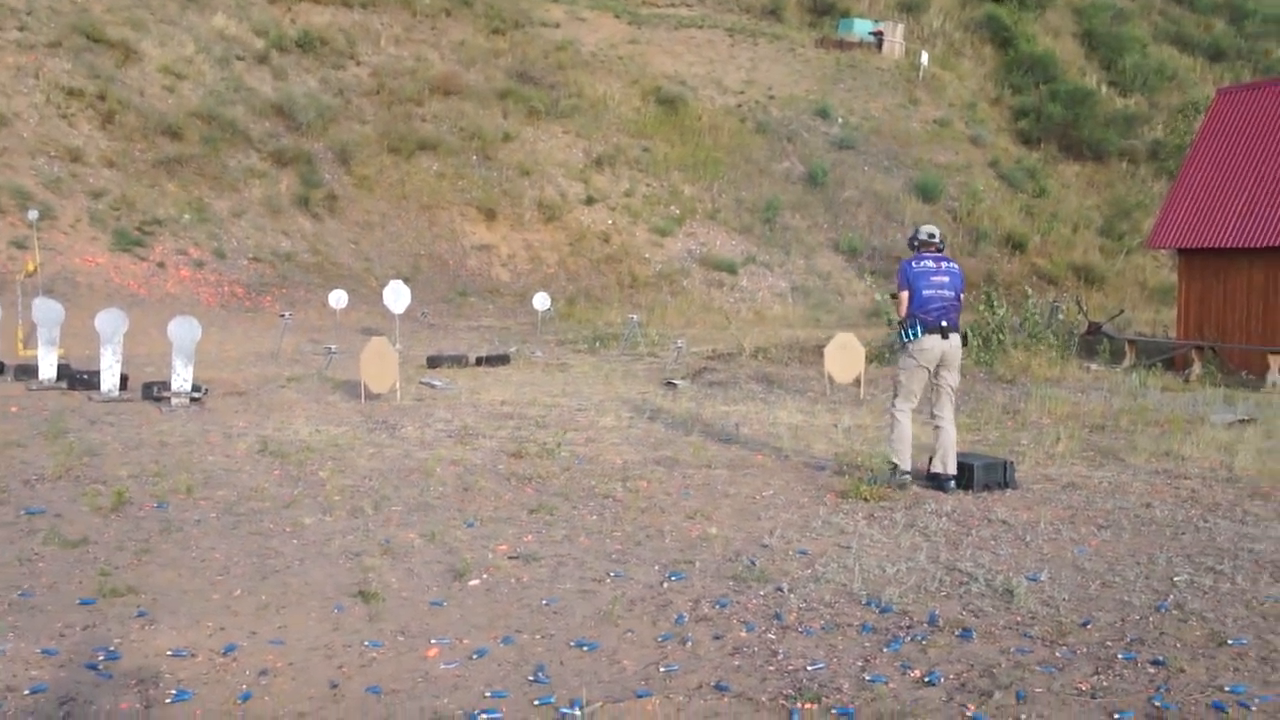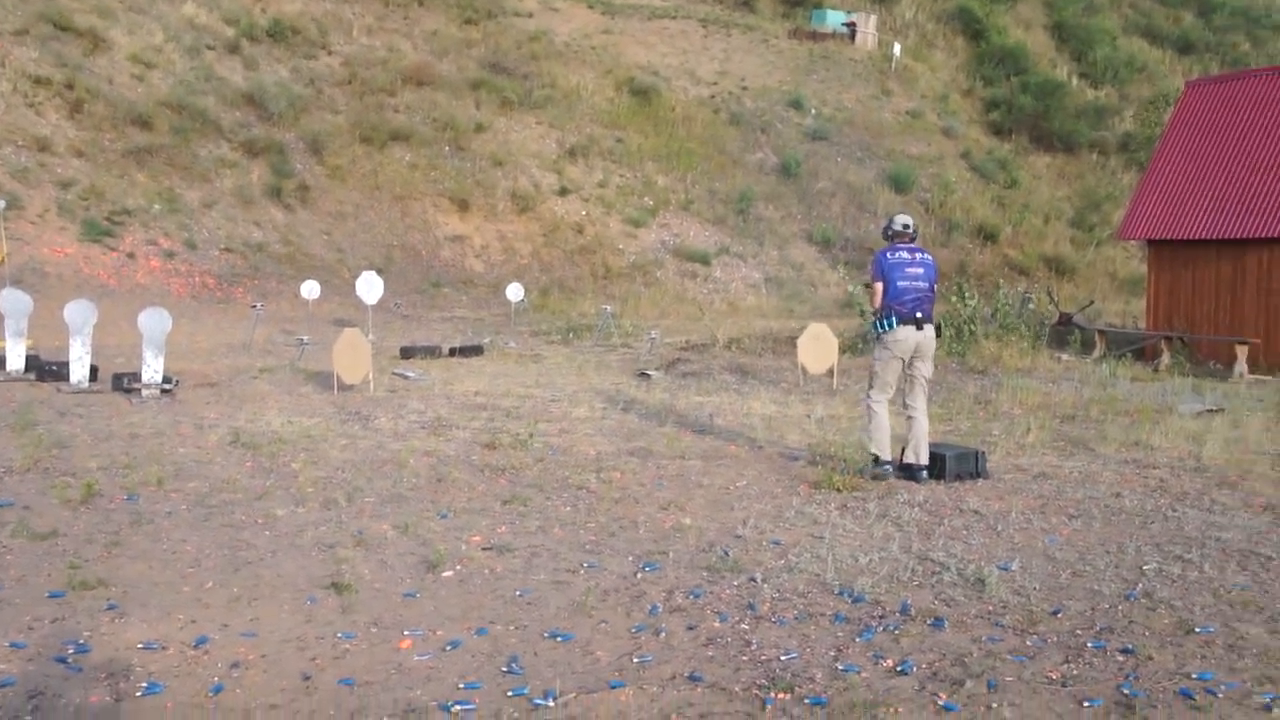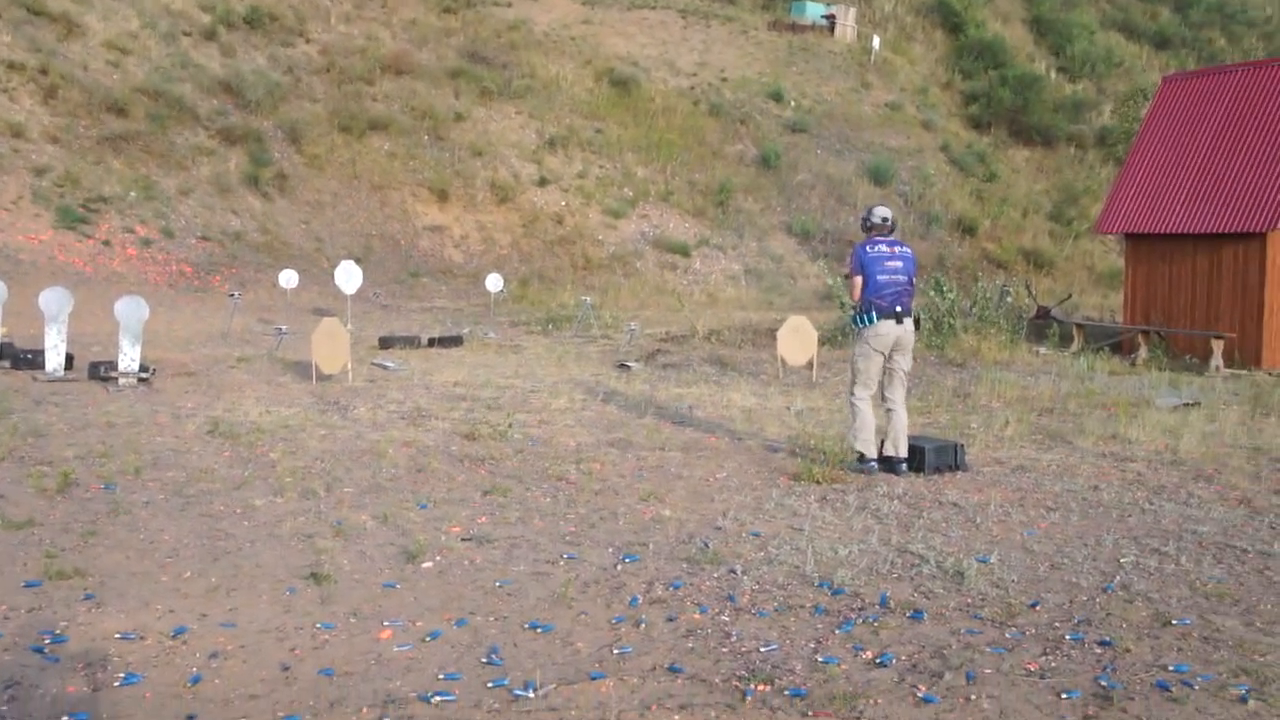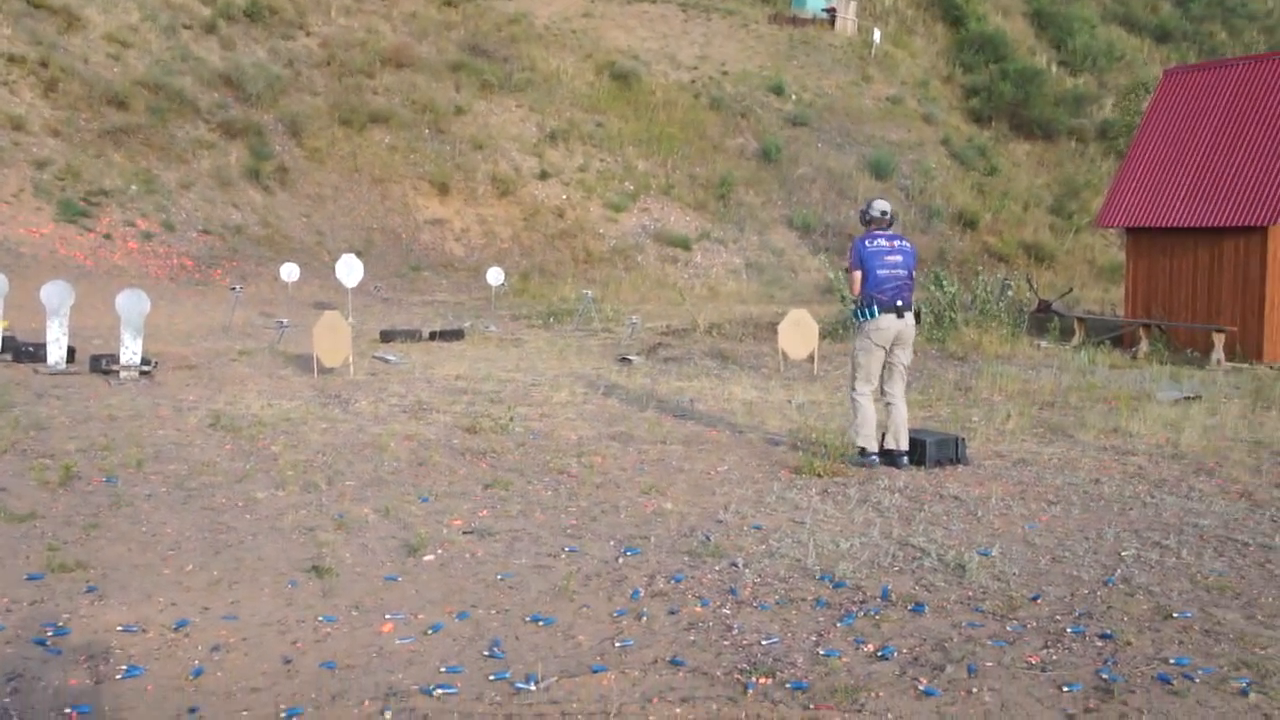
dt=0.1s
person 1, frame 1
left shoulder: (908, 266)
right shoulder: (955, 268)
left elbow: (902, 311)
right elbow: (958, 305)
left hip: (921, 341)
right hip: (952, 341)
left knee: (902, 407)
right knee: (944, 412)
left ankle: (901, 469)
right ankle: (946, 474)
person 1, frame 2
left shoulder: (882, 257)
right shoulder: (929, 259)
left elbow: (876, 302)
right elbow: (932, 296)
left hip: (895, 332)
right hip: (925, 332)
left knee: (878, 398)
right knee: (917, 402)
left ankle: (883, 460)
right ankle: (917, 464)
person 1, frame 3
left shoulder: (861, 250)
right shoulder: (907, 252)
left elbow: (855, 295)
right elbow: (911, 290)
left hip: (875, 326)
right hip: (905, 325)
left knee: (862, 394)
right knee: (896, 396)
left ankle: (868, 456)
right ankle: (897, 457)
person 1, frame 4
left shoulder: (861, 245)
right shoulder: (907, 246)
left elbow: (855, 290)
right elbow: (910, 284)
left hip: (875, 321)
right hip: (905, 319)
left knee: (863, 389)
right knee: (896, 390)
left ankle: (869, 451)
right ankle: (898, 450)
